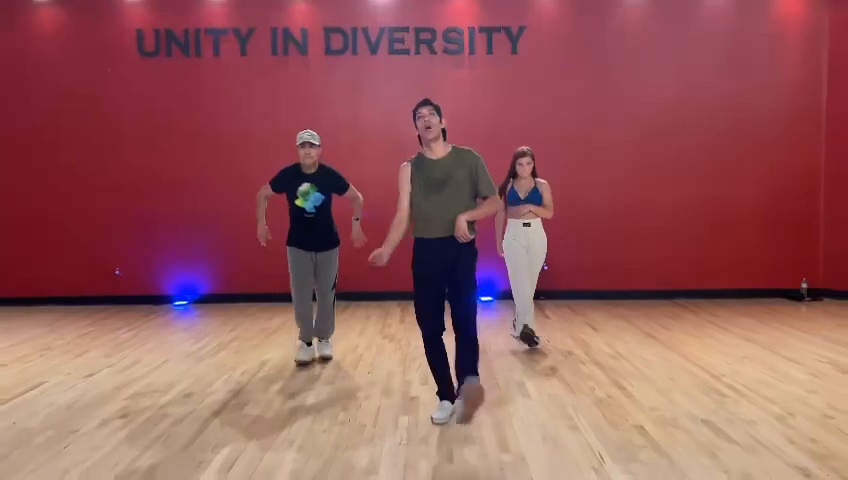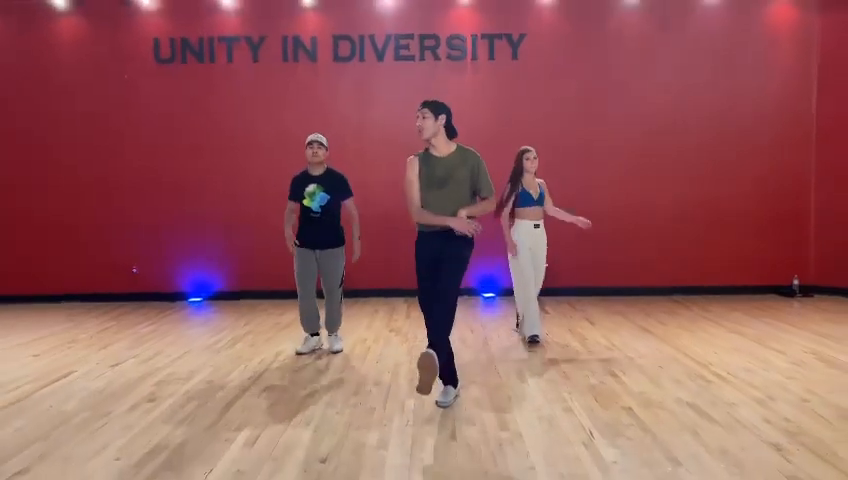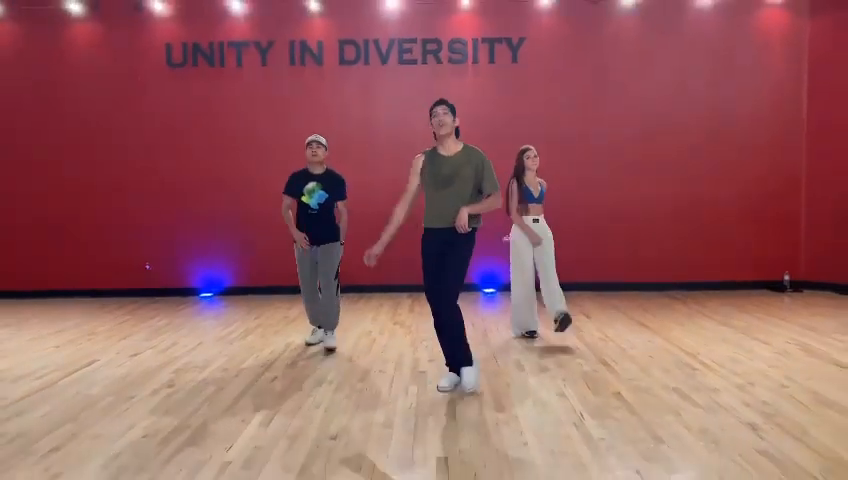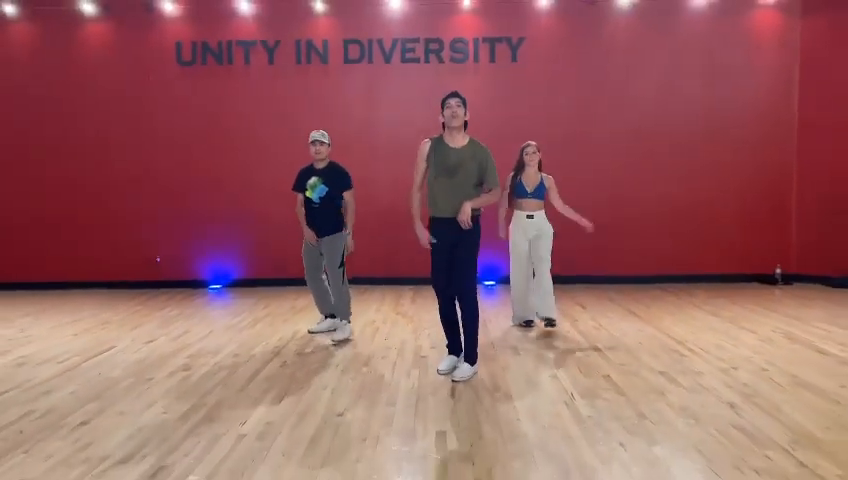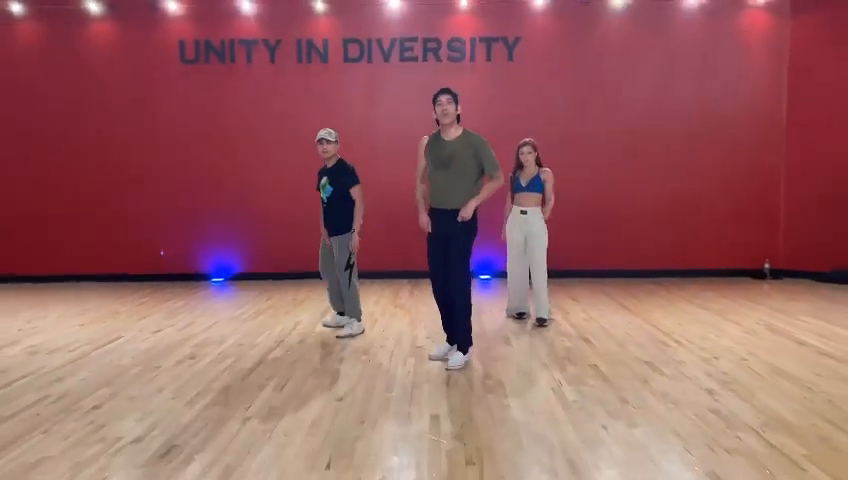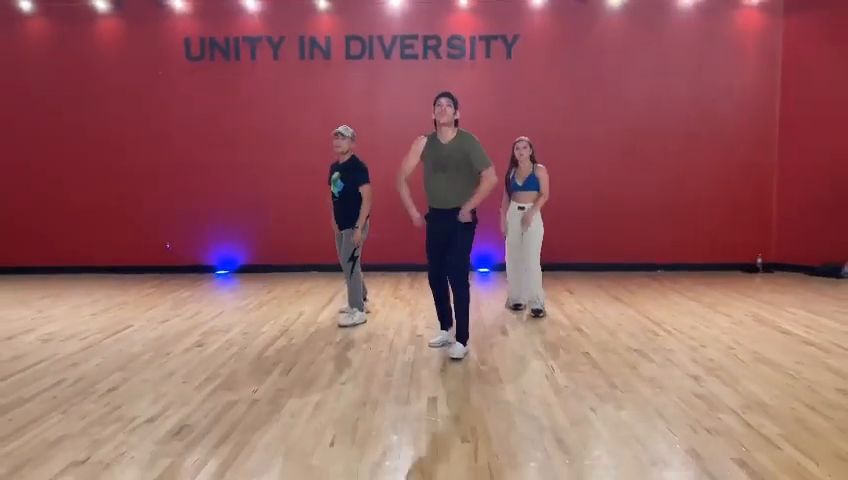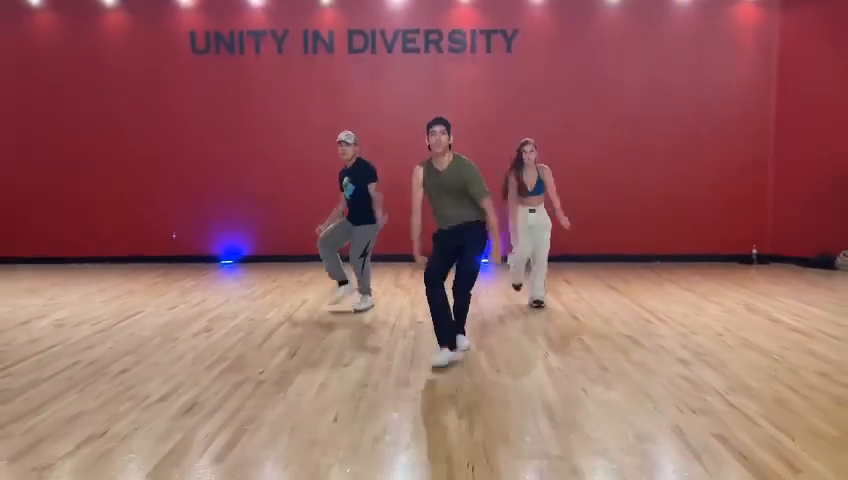
dt=0.4s
person 1, frame 1
left shoulder: (468, 159)
right shoulder: (408, 168)
left elbow: (494, 203)
right elbow: (402, 216)
left wrist: (466, 216)
right wrist: (386, 249)
left hip: (460, 248)
right hip: (425, 250)
left knee: (465, 316)
right knee: (429, 326)
left ankle: (469, 382)
right ankle: (446, 396)
person 1, frame 2
left shoulder: (470, 158)
right shoulder: (415, 163)
left elbow: (490, 202)
right elbow: (415, 209)
left wrist: (465, 211)
right wrist: (449, 220)
left hip: (459, 240)
right hip: (428, 240)
left knee: (444, 295)
right knee: (430, 304)
left ankle: (434, 357)
right ankle: (449, 381)
person 1, frame 3
left shoulder: (476, 157)
right shoulder: (423, 161)
left elbow: (496, 198)
right elbow: (404, 204)
left wrist: (468, 209)
right wrist: (381, 243)
left hip: (461, 238)
right hip: (432, 237)
left knee: (446, 298)
right knee: (436, 303)
left ankle: (467, 363)
right ankle: (454, 368)
person 1, frame 4
left shoulder: (480, 152)
right shoulder: (428, 147)
left elbow: (494, 192)
right elbow: (417, 189)
left wrist: (470, 203)
right wrist: (418, 224)
left hip: (466, 227)
right hip: (437, 227)
left knee: (465, 291)
right knee: (443, 291)
left ankle: (470, 359)
right ankle: (454, 351)
person 1, frame 5
left shoulder: (474, 142)
right shoulder: (427, 143)
left elbow: (497, 178)
right elbow: (420, 181)
left wrist: (473, 202)
right wrist: (421, 212)
left hip: (462, 220)
right hip: (436, 218)
left knee: (458, 279)
right knee: (438, 282)
left ankle: (463, 347)
right ankle: (451, 340)
person 1, frame 6
left shoulder: (469, 142)
right shoulder: (423, 143)
left elbow: (491, 177)
right elbow: (401, 177)
left wrist: (469, 206)
right wrist: (412, 208)
left hip: (462, 219)
right hip: (435, 217)
left knee: (458, 276)
right knee: (436, 277)
left ankle: (460, 339)
right ankle: (446, 327)
person 1, frame 7
left shoulder: (465, 167)
right shoulder: (421, 171)
left elbow: (487, 204)
right elbow: (416, 211)
left wrist: (498, 244)
right wrist: (416, 250)
left hip: (473, 231)
right hip: (445, 234)
left knee: (462, 285)
right knee: (431, 279)
left ankle: (459, 331)
right ankle: (447, 346)
person 2, frame 1
left shoulder: (330, 175)
right shoulder: (287, 175)
left elbow: (356, 196)
right elbow: (262, 194)
left wrist: (356, 222)
right wrist: (262, 221)
left hip: (327, 244)
right hip: (298, 245)
left knee: (326, 294)
right knee: (301, 295)
left ankle: (324, 339)
right ankle: (306, 343)
person 2, frame 2
left shoulder: (338, 179)
right shoulder: (298, 180)
left elbow: (351, 211)
right elbow: (291, 210)
left wrist: (356, 239)
right wrist: (288, 230)
left hip: (333, 245)
right hip: (304, 245)
left knee: (333, 292)
right knee: (305, 292)
left ankle: (334, 333)
right ankle: (312, 335)
person 2, frame 3
left shoulder: (336, 180)
right shoulder: (296, 178)
left elbow: (342, 213)
right elbow: (286, 208)
left wrist: (342, 242)
right wrist: (294, 231)
left hip: (330, 241)
right hip: (304, 241)
left knee: (329, 286)
right knee: (308, 288)
left ankle: (329, 331)
right ankle: (317, 327)
person 2, frame 4
left shoulder: (339, 172)
right shoulder: (303, 174)
left elbow: (349, 204)
right elbow: (299, 204)
left wrist: (349, 232)
right wrist: (305, 228)
left hip: (334, 233)
right hip: (311, 234)
left knee: (337, 276)
right knee: (313, 276)
left ankle: (345, 322)
right ankle: (330, 316)
person 2, frame 5
left shoulder: (346, 170)
right shoulder: (322, 172)
left elbow: (359, 201)
left wrist: (355, 231)
right wrist: (323, 228)
left hip: (345, 232)
right hip: (330, 232)
left knee: (345, 274)
right knee: (327, 271)
left ankle: (355, 321)
right ankle: (341, 314)
person 2, frame 6
left shoulder: (358, 167)
right shoulder: (335, 167)
left elbow: (367, 199)
left wrist: (358, 229)
right wrist: (334, 221)
left hip: (355, 225)
right hip: (341, 224)
left knee: (350, 264)
right knee: (347, 264)
left ankle: (358, 311)
right ankle: (360, 301)
person 2, frame 7
left shoulder: (365, 168)
right shoulder: (344, 173)
left elbow: (375, 194)
left wrist: (379, 214)
right wrist: (327, 223)
left hip: (368, 222)
right hip: (351, 220)
left knee: (359, 258)
right knee: (325, 243)
left ankle: (366, 297)
right ankle: (344, 284)
person 3, frame 1
left shoulder: (542, 185)
right shoulder: (508, 185)
left elbow: (549, 212)
right elbow: (500, 214)
left wrist: (531, 207)
right wrist: (498, 240)
left hip: (536, 235)
right hip: (513, 235)
left knee: (530, 282)
right knee: (521, 280)
left ankle: (522, 324)
right ankle: (525, 325)
person 3, frame 2
left shoulder: (542, 184)
right shoulder: (514, 185)
left elbow: (551, 209)
right elbow: (504, 214)
left wrist: (575, 219)
right wrist: (509, 239)
left hip: (539, 234)
right hip: (521, 234)
left knee: (536, 281)
right knee: (525, 283)
left ankle: (523, 316)
right ankle: (531, 330)
person 3, frame 3
left shoulder: (542, 184)
right shoulder: (515, 183)
right elbow: (513, 212)
right wrist: (529, 232)
left hip: (542, 229)
right hip: (522, 232)
left knee: (548, 271)
right knee: (524, 278)
left ankle: (559, 312)
right ankle: (526, 325)
person 3, frame 4
left shoulder: (547, 179)
right shoulder: (513, 177)
left elbow: (559, 205)
right elbow: (505, 203)
left wrist: (580, 219)
right wrist: (502, 224)
left hip: (541, 225)
right hip: (519, 225)
left knee: (543, 267)
right knee: (520, 271)
left ankle: (547, 313)
right ankle: (523, 314)
person 3, frame 5
left shoulder: (545, 173)
right shoulder: (515, 174)
left elbow: (549, 198)
right elbow: (509, 201)
left wrist: (548, 210)
right wrist: (505, 225)
left hip: (535, 220)
right hip: (515, 220)
left knee: (538, 266)
right knee: (516, 266)
left ankle: (542, 311)
right ankle: (518, 307)
person 3, frame 6
left shoulder: (540, 170)
right shoulder: (511, 172)
left elbow: (545, 195)
right elbow: (505, 198)
left wrist: (531, 212)
right wrist: (504, 218)
left hip: (533, 217)
right hip: (513, 215)
left knee: (532, 260)
right knee: (514, 259)
left ankle: (537, 303)
right ankle: (517, 298)
person 3, frame 7
left shoulder: (545, 171)
right shoulder: (514, 174)
left elbow: (552, 194)
right elbow: (511, 200)
left wrist: (560, 214)
right wrist: (514, 221)
left hip: (541, 217)
right hip: (521, 216)
left knee: (541, 257)
right knee: (521, 253)
left ankle: (537, 295)
right ankle: (517, 277)
